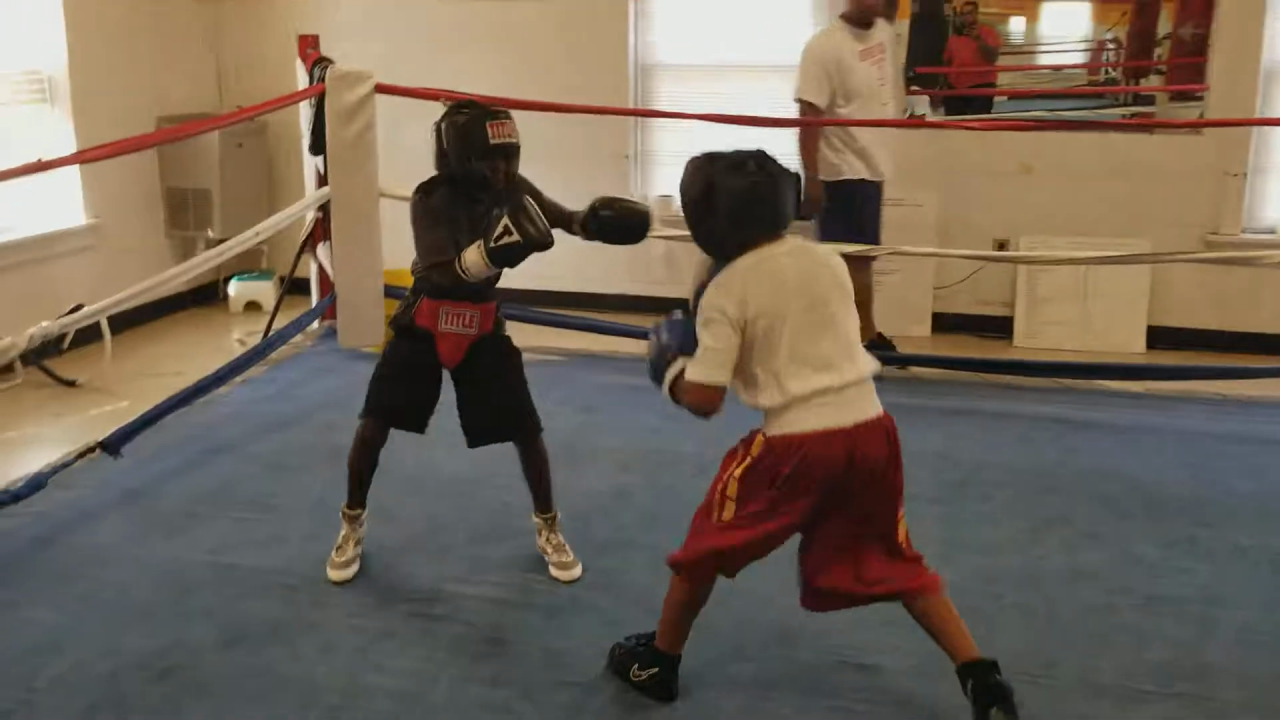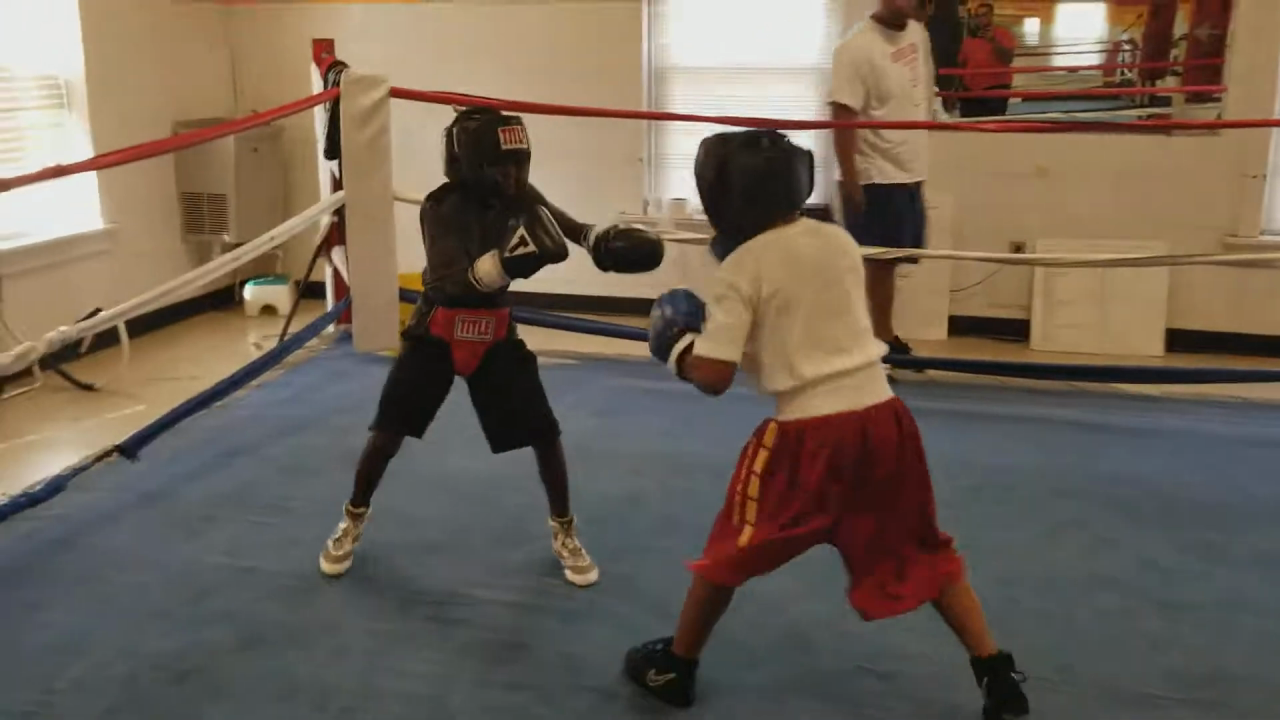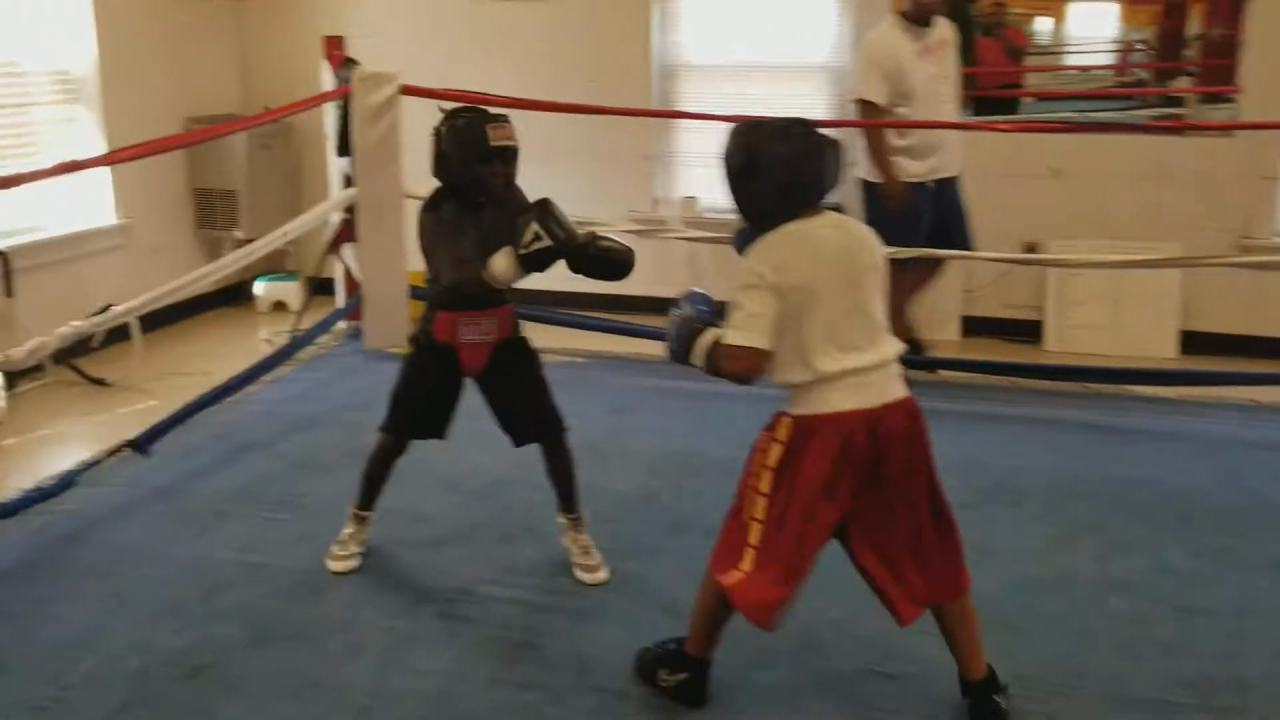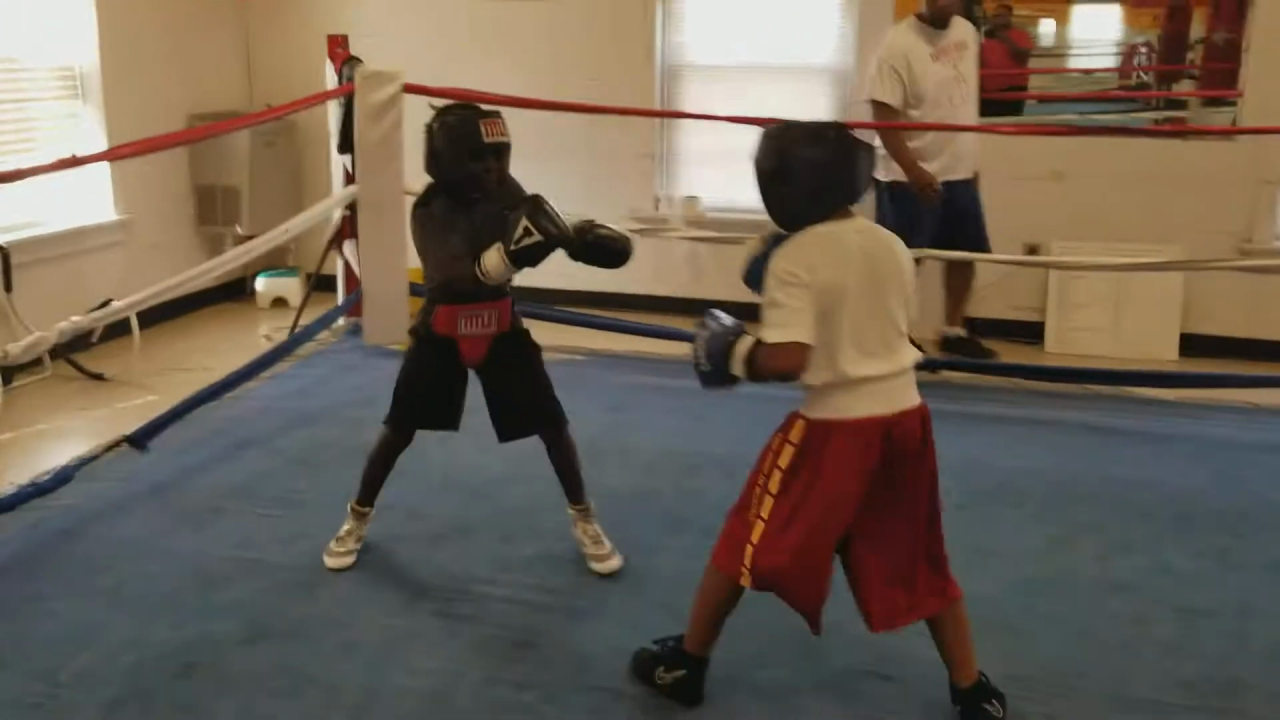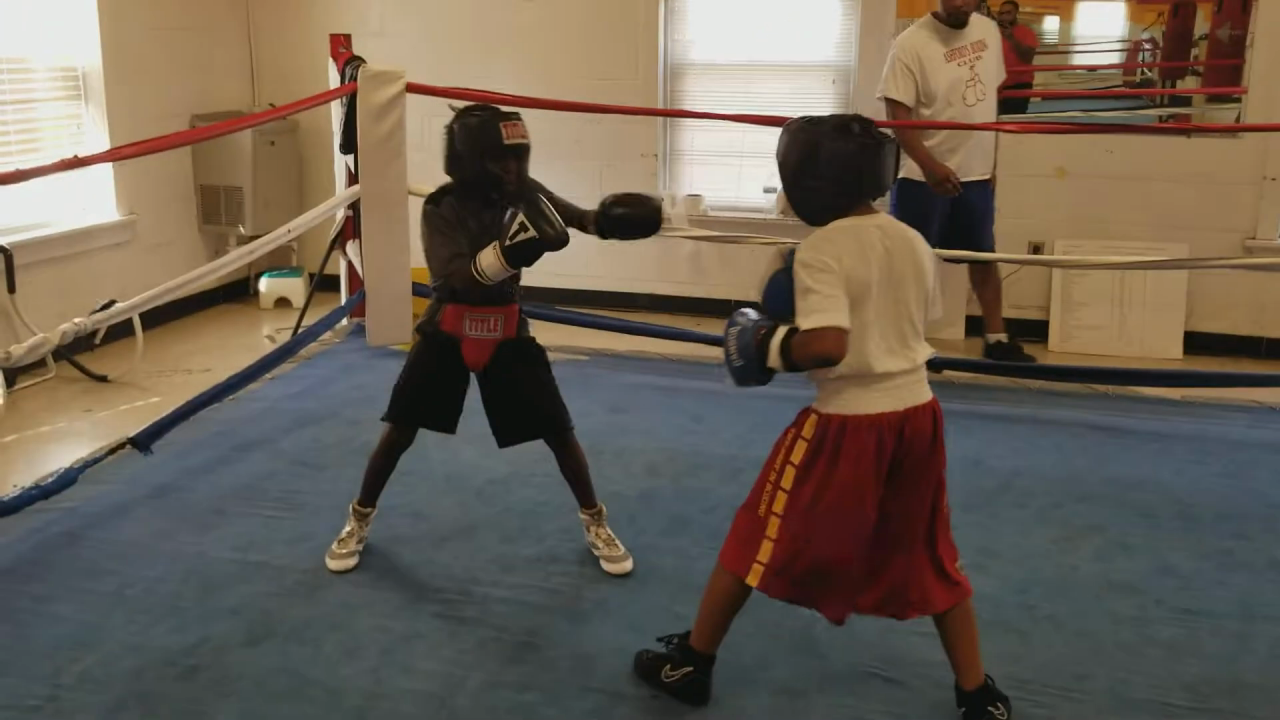
dt=0.1s
person 1, frame 1
left shoulder: (726, 291)
right shoulder: (828, 261)
left elbow: (703, 399)
left wrist: (669, 368)
left hip: (796, 444)
right hip: (869, 430)
left knee: (706, 545)
right knee: (895, 561)
left ankle: (658, 662)
person 1, frame 2
left shoulder: (737, 270)
right shoulder: (841, 241)
left elbow: (712, 377)
left wrist: (675, 343)
left hip: (808, 430)
right hip: (881, 414)
left knee: (729, 552)
right knee: (922, 554)
left ankle: (674, 666)
right ankle: (996, 672)
person 1, frame 3
left shoulder: (765, 260)
right shoulder: (864, 238)
left elbow: (747, 360)
left wrist: (695, 342)
left hip: (819, 426)
right hip: (893, 411)
left knee: (743, 549)
right knee: (927, 555)
left ankle: (686, 667)
person 1, frame 4
left shoulder: (793, 260)
right shoulder: (892, 246)
left elbow: (787, 361)
left wrist: (731, 354)
left hip: (833, 430)
right hip: (905, 418)
left knee: (744, 548)
right knee: (920, 564)
left ankle: (684, 665)
person 1, frame 5
left shoulder: (820, 251)
right shoulder: (913, 242)
left elbow: (827, 348)
left wrist: (767, 347)
left hip: (844, 424)
right hip: (916, 415)
left knee: (755, 540)
right knee: (932, 561)
left ankle: (690, 662)
person 2, frame 1
left shoulder: (512, 188)
right shoulder: (430, 200)
left elbow: (556, 215)
right elbow: (444, 272)
left wrist: (594, 216)
right wrist: (493, 250)
left hip: (482, 327)
right hip: (423, 326)
left knee: (527, 431)
right knee: (373, 425)
left ankle: (548, 528)
right ankle: (352, 524)
person 2, frame 2
left shoulder: (520, 196)
right shoulder: (440, 208)
left elbow: (566, 226)
right elbow: (455, 282)
left wrist: (603, 240)
right wrist: (506, 260)
left hip: (495, 333)
right hip: (437, 334)
left knee: (545, 435)
right knee: (386, 435)
left ankle: (563, 532)
right ankle: (353, 520)
person 2, frame 3
left shoulder: (508, 196)
right shoulder: (437, 214)
left elbow: (547, 230)
right elbow: (467, 281)
left wrist: (580, 245)
right wrist: (521, 256)
left hip: (501, 333)
right hip: (444, 337)
left knee: (551, 432)
right knee: (395, 437)
left ankle: (574, 528)
right ankle: (358, 521)
person 2, frame 4
left shoulder: (505, 190)
right shoulder: (430, 211)
left elbow: (539, 226)
right elbow: (458, 277)
left wrist: (575, 235)
right wrist: (512, 252)
left hip: (500, 326)
right hip: (443, 330)
left knee: (552, 425)
right knee: (398, 431)
left ankle: (583, 519)
right ankle: (358, 518)
person 2, frame 5
left shoulder: (522, 192)
right shoulder: (440, 208)
left elbow: (569, 214)
right elbow: (456, 277)
left wrist: (606, 215)
right wrist: (508, 250)
left hip: (506, 329)
right hip: (447, 331)
left knee: (558, 430)
right knee: (398, 429)
left ankle: (595, 523)
right ankle: (359, 519)
person 3, frame 1
left shoulder: (886, 33)
right shoulder: (825, 46)
right elbow: (810, 114)
right wrist: (812, 177)
left hip: (873, 166)
right hip: (844, 170)
left knee: (857, 253)
right knee: (858, 254)
right ankle: (868, 335)
person 3, frame 2
left shoulder: (917, 33)
right shoulder: (857, 48)
right elbow: (843, 117)
right wrist: (849, 179)
left hip: (910, 170)
right hip: (877, 174)
left knee: (900, 255)
right knee: (883, 259)
right ankle: (883, 337)
person 3, frame 3
left shoulder: (946, 31)
right shoulder: (882, 43)
right elbow: (871, 113)
left wrist: (954, 155)
right wrist: (889, 174)
left hip: (942, 168)
right hip: (900, 174)
left knee: (943, 251)
right knee: (901, 259)
left ankle: (892, 316)
right ankle: (895, 332)
person 3, frame 4
left shoulder: (967, 32)
right shoulder: (898, 45)
right elbow: (884, 116)
left wrist: (971, 164)
right wrist: (913, 172)
left hip: (959, 171)
right hip: (910, 176)
left knee: (966, 253)
left ankle: (955, 332)
person 3, frame 5
left shoulder: (988, 31)
right shoulder: (911, 44)
right elbow: (898, 114)
left wrist: (991, 158)
right wrist: (929, 166)
left hip: (977, 171)
right hip: (923, 175)
left knee: (983, 257)
left ankle: (997, 339)
